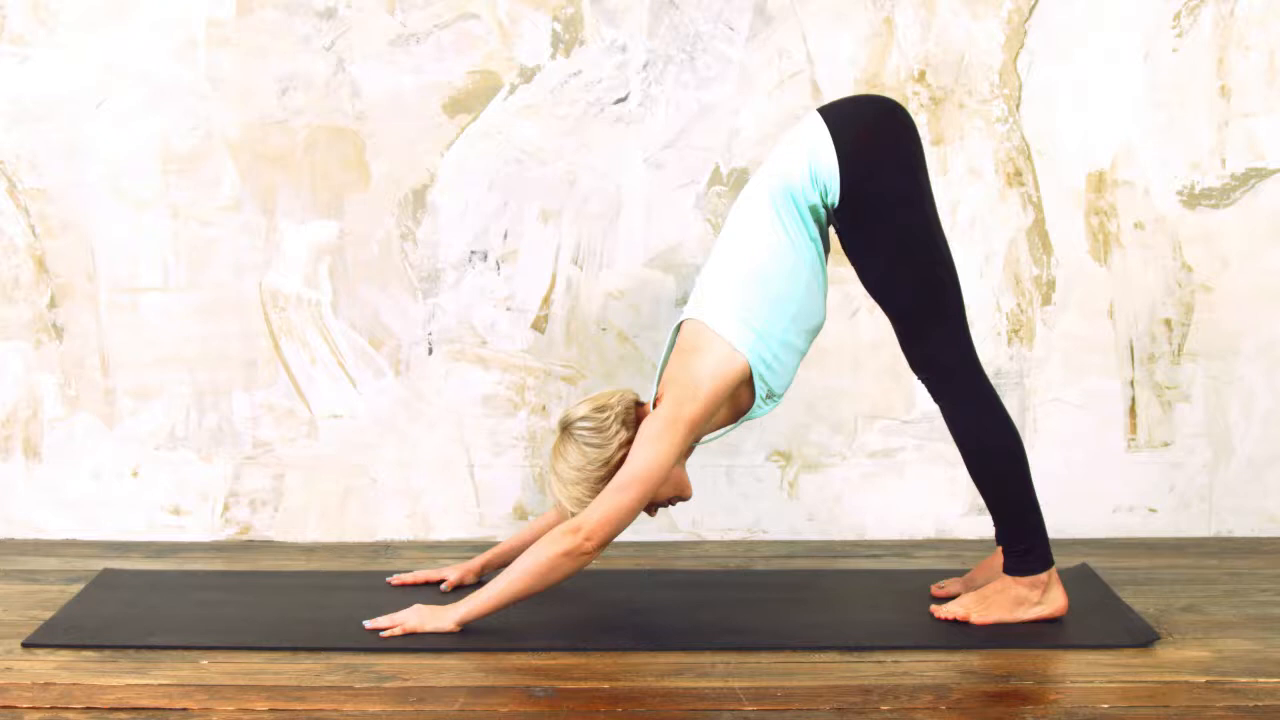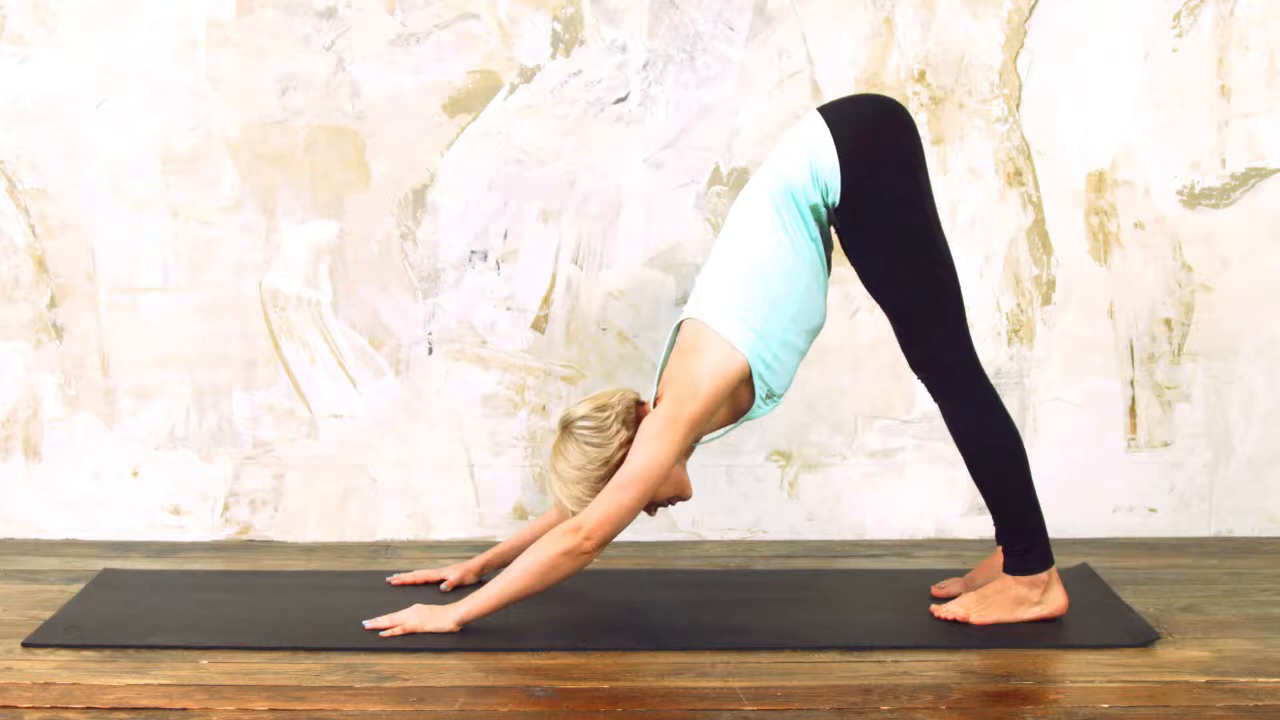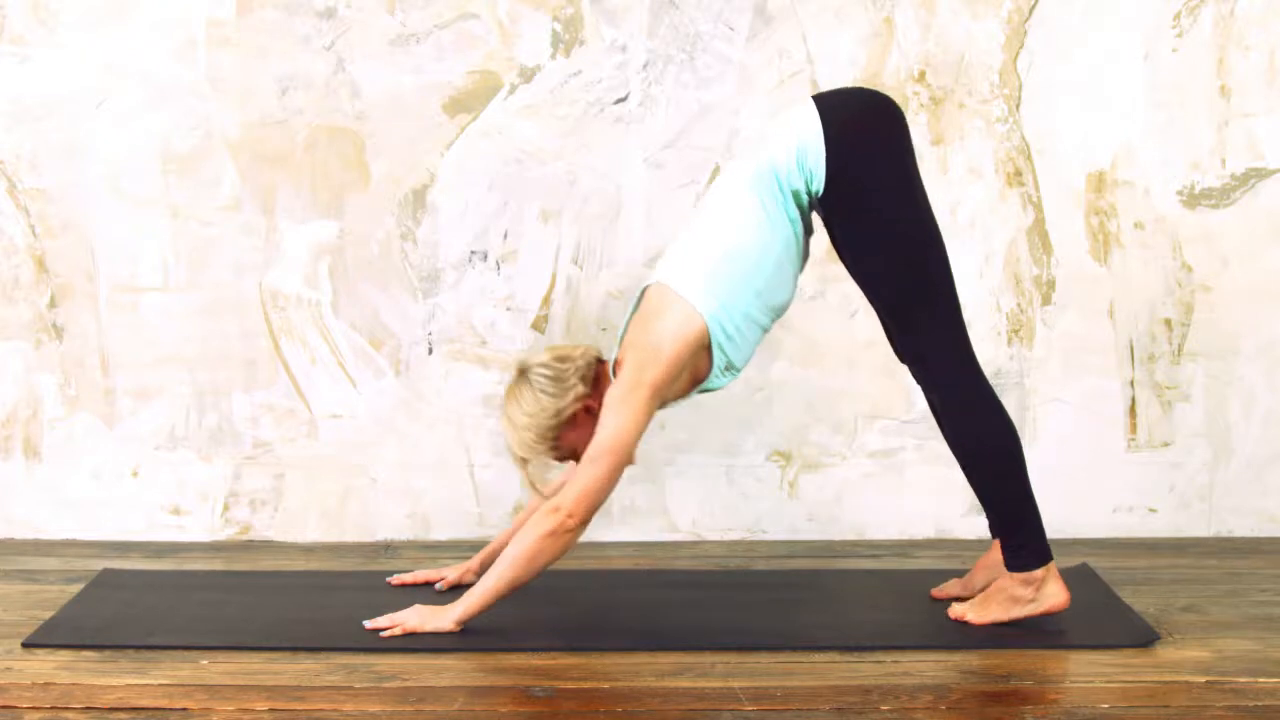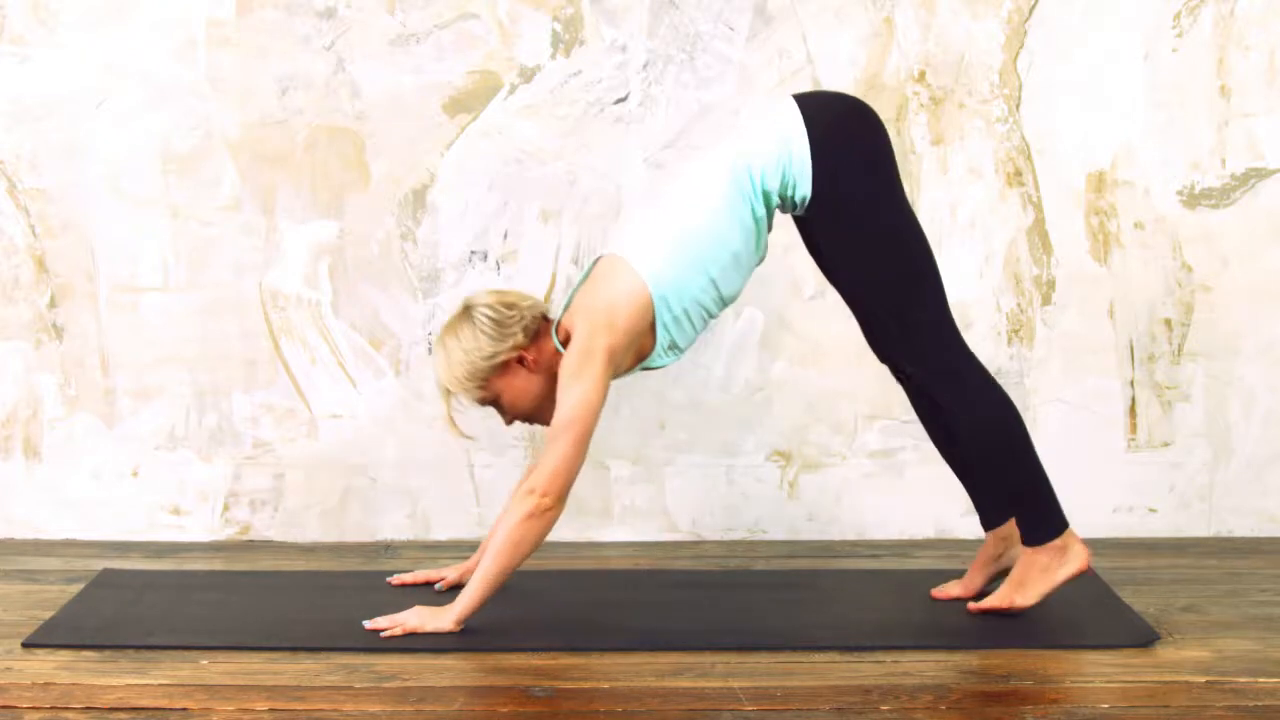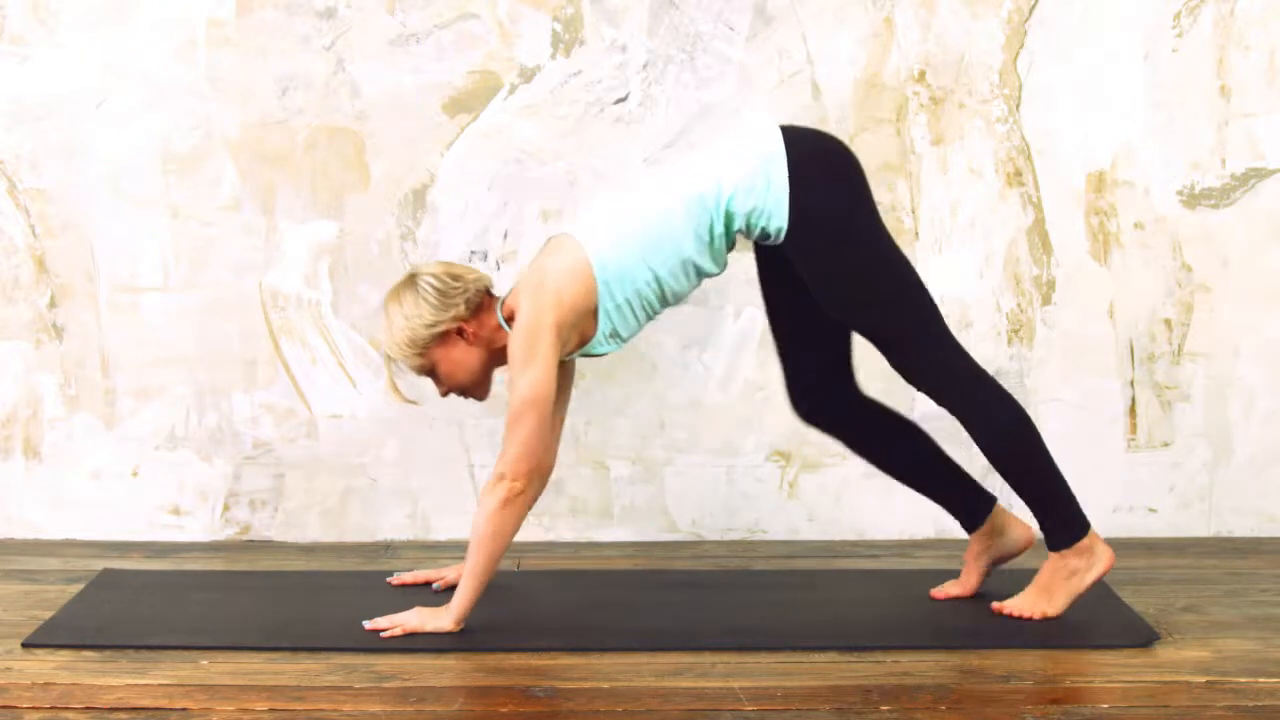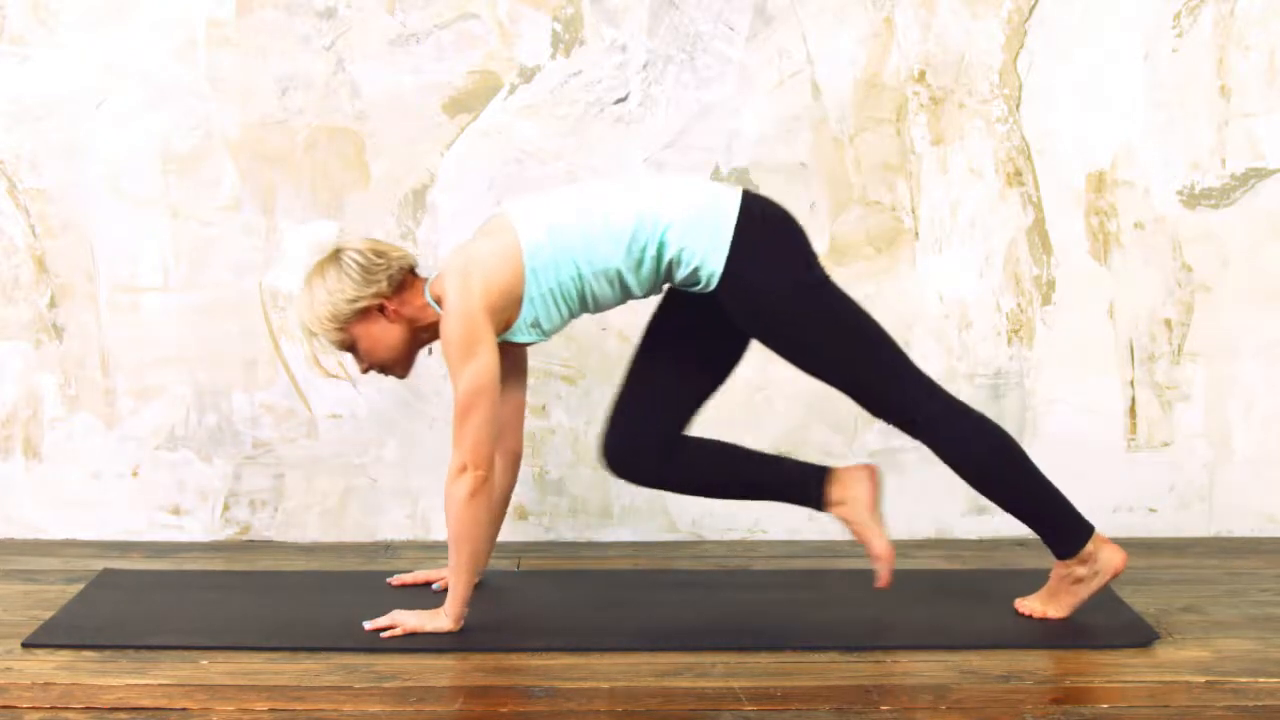
dt=0.4s
person 1, frame 1
left shoulder: (681, 411)
right shoulder: (679, 402)
left elbow: (583, 536)
right elbow: (582, 507)
left wrist: (460, 612)
right wrist: (481, 563)
left hip: (855, 153)
right hip: (840, 156)
left knee: (946, 369)
right knee: (941, 369)
left ankle: (1033, 577)
right ankle: (1014, 551)
person 1, frame 2
left shoulder: (680, 411)
right shoulder: (679, 404)
left elbow: (583, 537)
right elbow: (583, 511)
left wrist: (460, 613)
right wrist: (480, 564)
left hip: (854, 153)
right hip: (841, 158)
left knee: (948, 370)
right knee: (942, 369)
left ankle: (1034, 578)
right ankle: (1015, 551)
person 1, frame 3
left shoulder: (642, 374)
right shoulder: (635, 363)
left elbow: (566, 515)
right elbow: (566, 497)
left wrist: (458, 612)
right wrist: (478, 564)
left hip: (842, 143)
right hip: (827, 149)
left knee: (941, 361)
right knee: (926, 356)
left ankle: (1032, 573)
right ankle: (1010, 546)
person 1, frame 4
left shoulder: (590, 343)
right shoulder: (575, 331)
left elbow: (542, 496)
right elbow: (544, 486)
left wrist: (457, 611)
right wrist: (480, 563)
left hip: (819, 148)
right hip: (803, 155)
left knee: (932, 355)
right knee: (904, 354)
left ankle: (1051, 541)
right ankle: (1006, 532)
person 1, frame 5
left shoulder: (535, 318)
right shoulder: (548, 314)
left elbow: (511, 478)
right elbow: (534, 468)
left wrist: (455, 609)
right wrist: (472, 566)
left hip: (793, 184)
right hip: (775, 194)
left knee: (936, 366)
right knee: (821, 401)
left ankle: (1075, 544)
right ankle: (989, 526)
person 1, frame 6
left shoulder: (463, 302)
right shoulder: (486, 296)
left elbow: (473, 468)
right elbow: (503, 446)
left wrist: (452, 608)
right wrist: (470, 562)
left hip: (733, 249)
right hip: (709, 258)
left knee: (905, 399)
right knee: (631, 449)
left ankle: (1082, 551)
right ankle: (835, 492)
